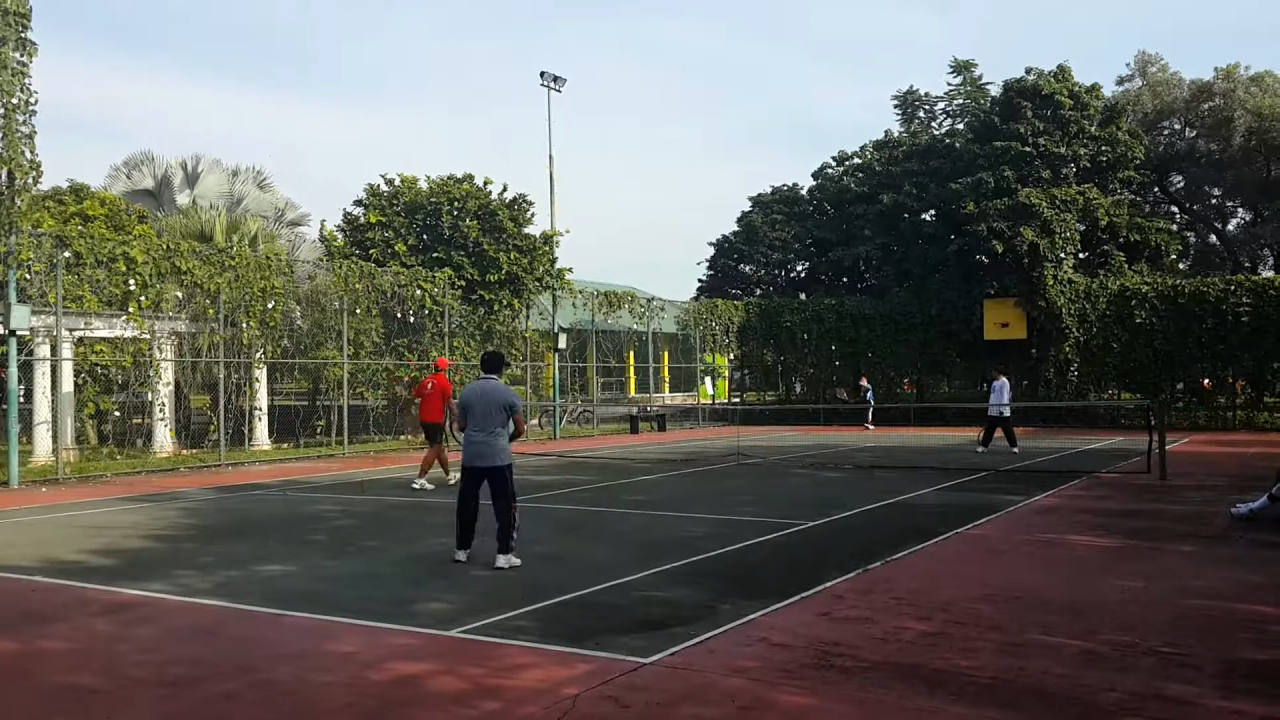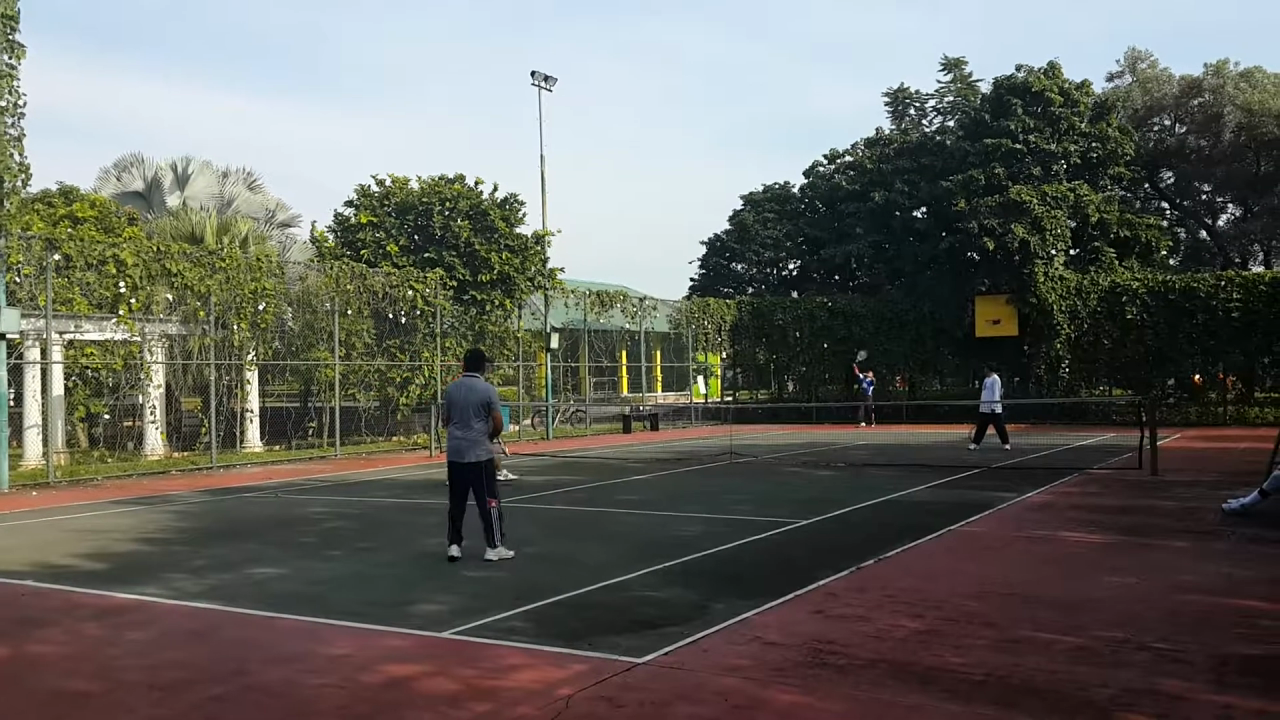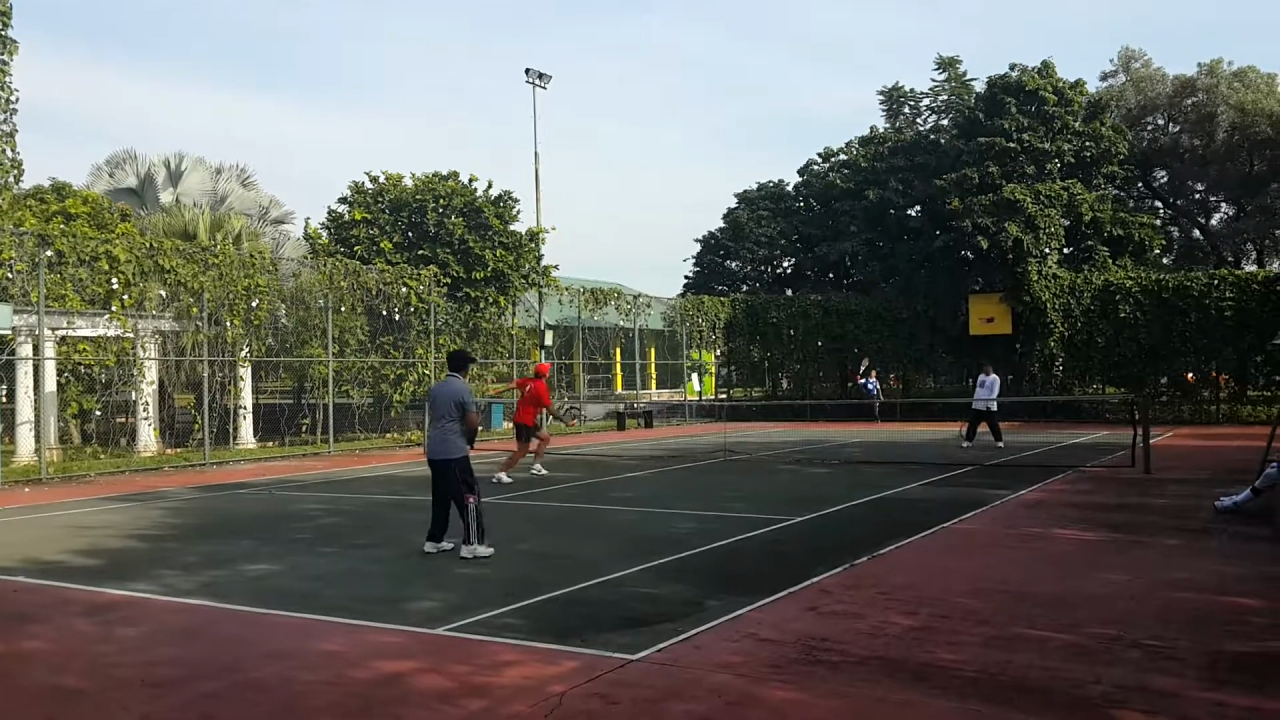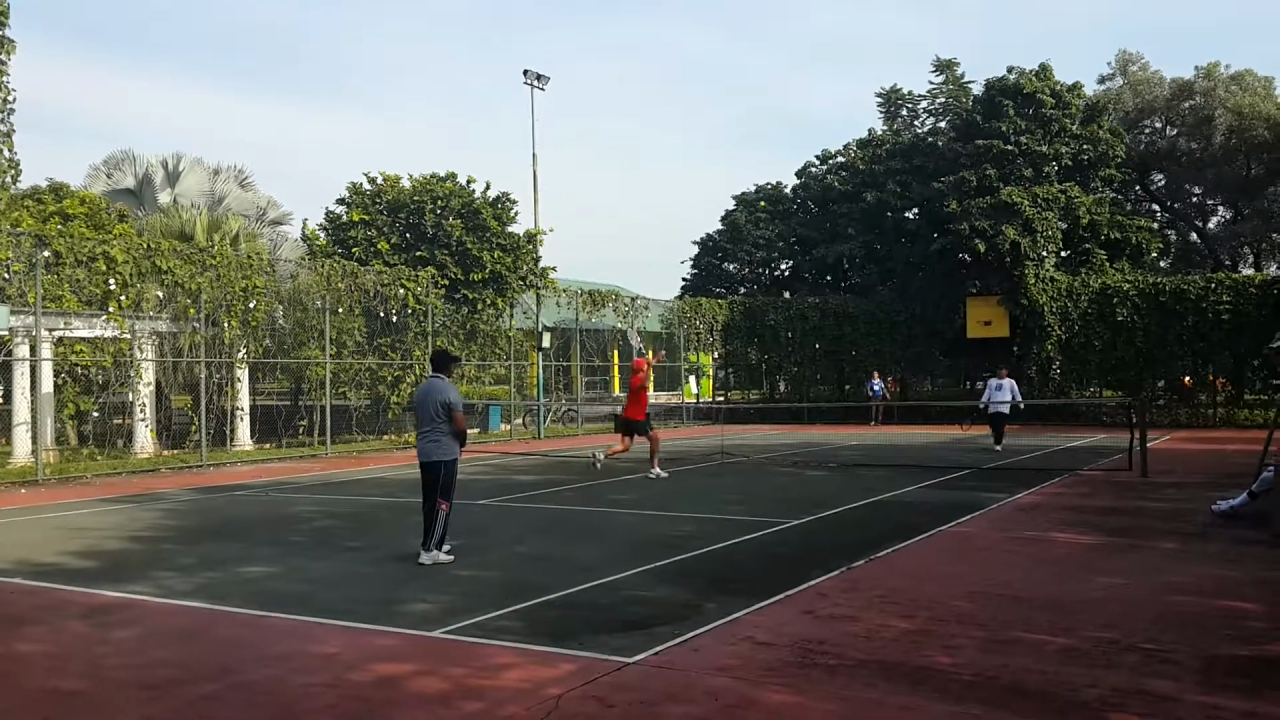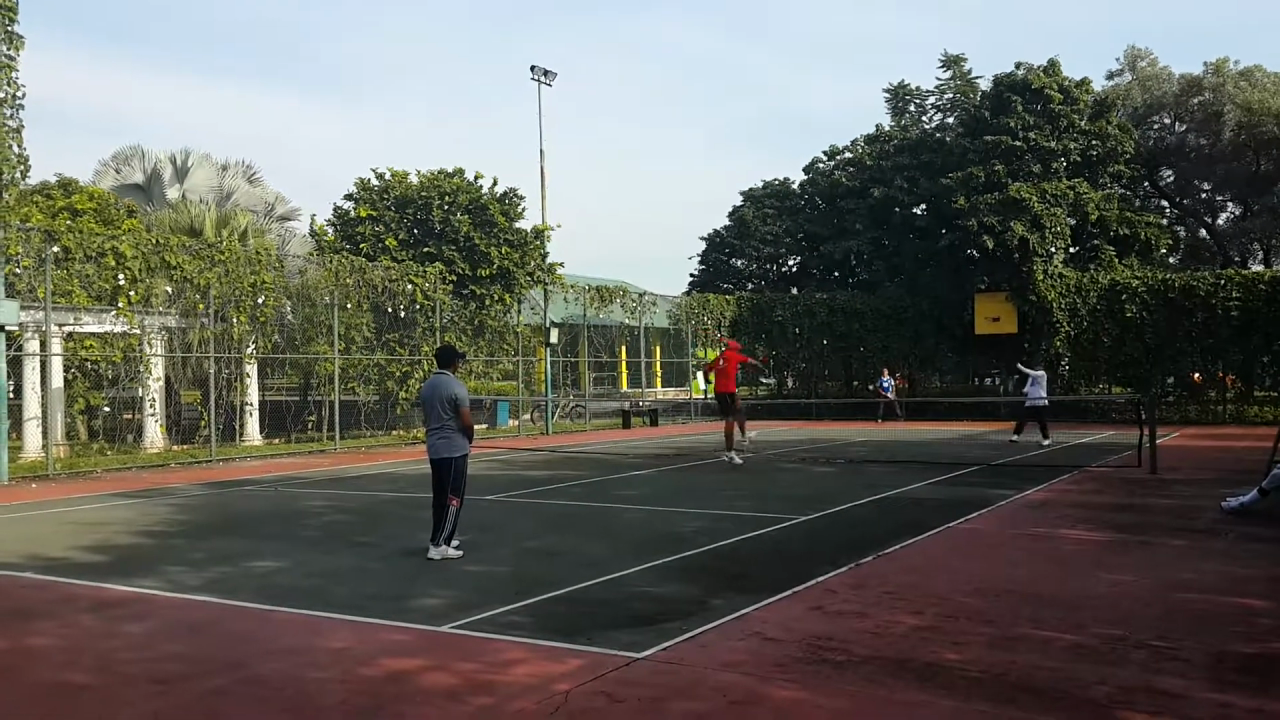
dt=0.5s
person 1, frame 1
left shoulder: (467, 392)
right shoulder: (508, 393)
left elbow: (461, 425)
right elbow: (520, 429)
left hip: (471, 456)
right hip: (499, 457)
left knee: (467, 504)
right knee: (506, 507)
left ankle: (462, 549)
right ankle: (504, 555)
person 1, frame 2
left shoulder: (451, 389)
right shoulder: (488, 390)
left elbow: (446, 422)
right elbow: (498, 425)
left hip: (454, 453)
right hip: (479, 453)
left knee: (456, 500)
right knee: (488, 500)
left ankle: (454, 546)
right ankle: (494, 547)
person 1, frame 3
left shoulder: (435, 388)
right shoulder: (463, 389)
right elbow: (473, 425)
right wrist: (469, 441)
left hip: (434, 450)
right hip: (454, 451)
left knee: (440, 497)
right knee: (468, 496)
left ankle: (434, 540)
right ankle: (472, 544)
person 1, frame 4
left shoulder: (420, 390)
right shoulder: (449, 390)
right elbow: (460, 426)
right wrist: (462, 443)
left hip: (425, 452)
right hip: (444, 453)
left knee: (430, 501)
right knee: (441, 502)
left ankle: (433, 544)
right ankle: (429, 551)
person 1, frame 5
left shoulder: (426, 386)
right shoulder: (456, 386)
right elbow: (467, 422)
right wrist: (469, 440)
left hip: (434, 448)
right hip: (454, 449)
left knee: (440, 496)
right knee: (453, 498)
left ankle: (441, 538)
right ankle: (438, 545)
